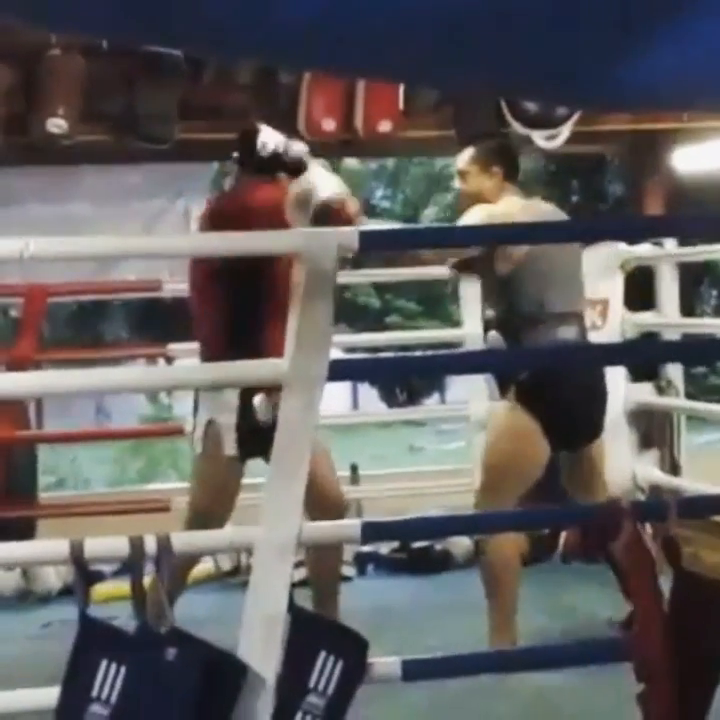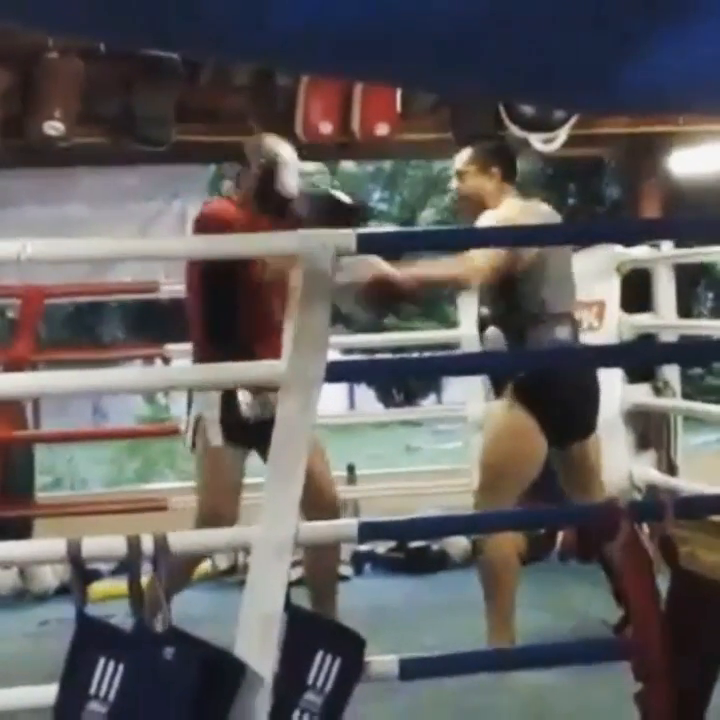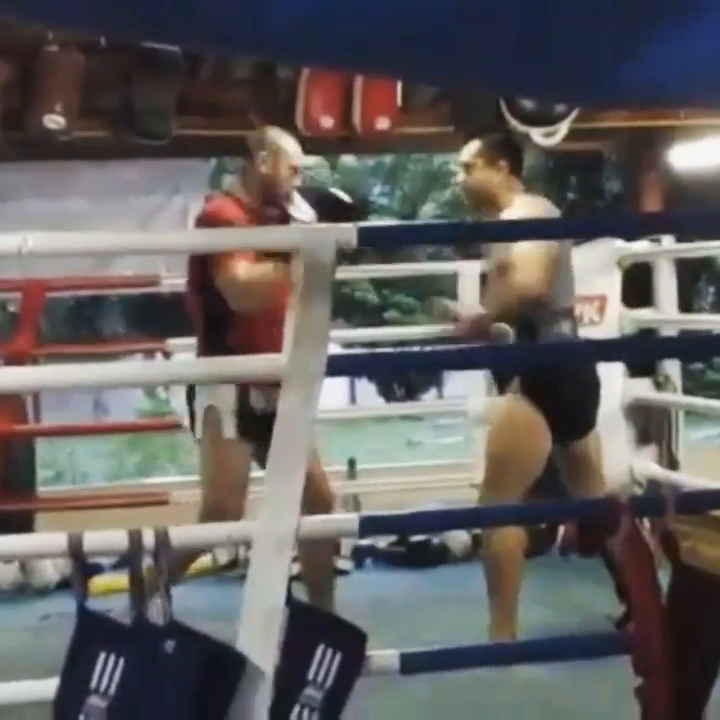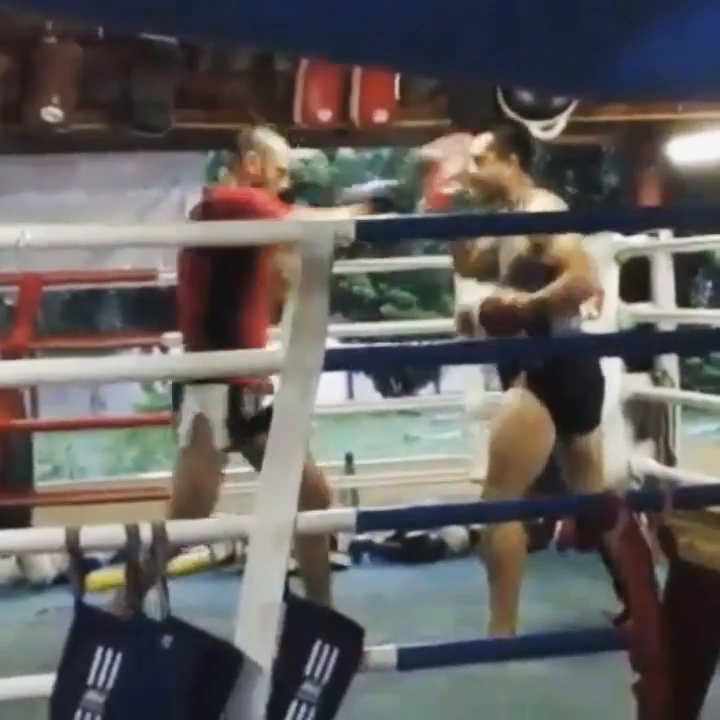
dt=0.1s
person 1, frame 1
left shoulder: (489, 218)
right shoulder: (551, 216)
left hip: (541, 381)
right hip: (580, 371)
left knee: (493, 509)
right knee: (596, 501)
left ankle: (503, 642)
person 1, frame 2
left shoulder: (500, 221)
right shoulder: (545, 216)
left elbow: (469, 271)
left wrist: (397, 278)
left hip: (535, 376)
right hip: (570, 372)
left knee: (492, 508)
right knee: (593, 501)
left ankle: (501, 642)
person 1, frame 3
left shoulder: (522, 215)
right shoulder: (517, 218)
left elbow: (528, 285)
right elbow: (508, 284)
left wrist: (473, 319)
left hip: (541, 374)
right hip: (572, 369)
left knee: (498, 503)
right knee: (594, 500)
left ankle: (502, 636)
person 1, frame 4
left shoulder: (542, 210)
right shoulder: (512, 219)
left elbow: (585, 278)
right elbow: (469, 267)
left wrist: (523, 306)
left hip: (547, 369)
right hip: (577, 365)
left knee: (500, 499)
right knee: (594, 496)
left ankle: (501, 632)
person 2, frame 1
left shoulder: (265, 213)
right shoulder: (234, 207)
right elbow: (344, 210)
right wrist: (303, 164)
left hip: (277, 394)
right hip: (234, 398)
left knee: (330, 508)
right knee: (202, 529)
person 2, frame 2
left shoulder: (268, 220)
right shoulder: (220, 217)
right elbow: (273, 268)
right wrist: (302, 214)
left hip: (274, 391)
right hip: (227, 394)
left knee: (325, 507)
right knee: (216, 524)
person 2, frame 3
left shoulder: (271, 218)
right shoulder: (222, 216)
right elbow: (242, 294)
left hip: (270, 389)
right hip: (233, 389)
left knee: (319, 503)
right knee: (223, 519)
person 2, frame 4
left shoulder: (253, 211)
right shoulder: (229, 205)
left elbow: (273, 294)
right elbow: (316, 226)
right wrist: (370, 203)
left hip: (247, 388)
right hip: (212, 389)
left knee: (313, 496)
right knee: (184, 523)
